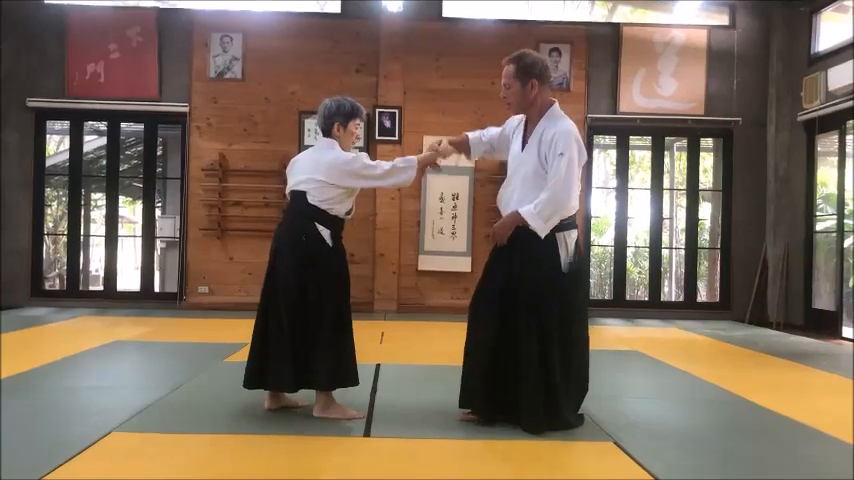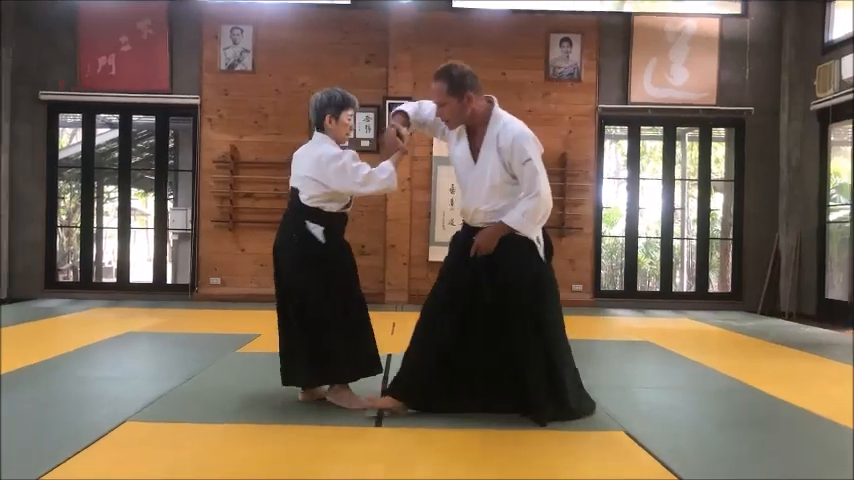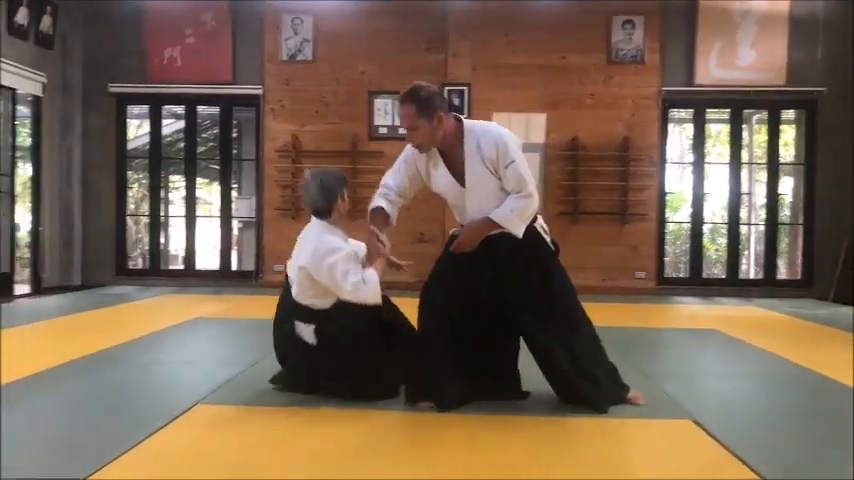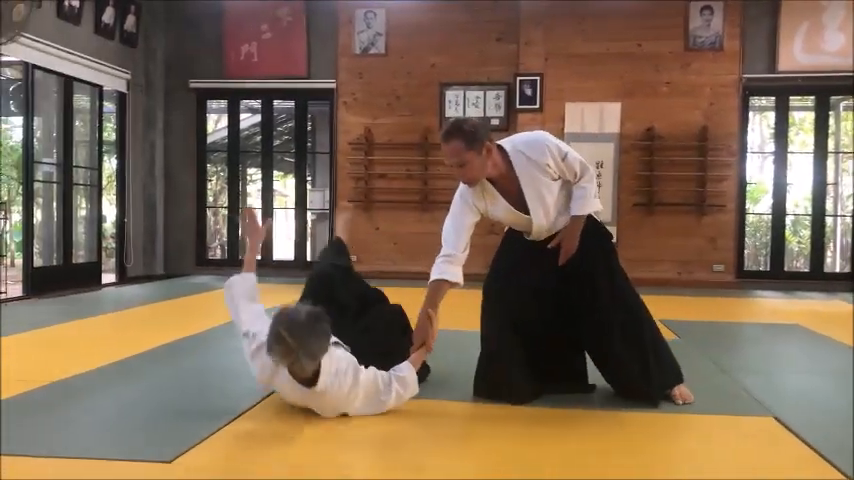
dt=0.4s
person 1, frame 1
left shoulder: (562, 132)
right shoulder: (520, 125)
left elbow: (558, 197)
right elbow: (485, 140)
left wrist: (511, 220)
right wrist: (449, 144)
left hip: (550, 245)
right hip: (518, 241)
left knee: (548, 333)
right knee: (489, 317)
left ankle: (554, 411)
right ankle: (489, 403)
person 1, frame 2
left shoulder: (514, 136)
right shoulder: (453, 122)
left elbow: (539, 199)
right elbow: (414, 110)
left wrist: (497, 232)
right wrist: (401, 121)
left hip: (516, 244)
right hip: (472, 236)
left knee: (533, 328)
right knee: (442, 312)
left ankle: (560, 403)
right ankle: (407, 391)
person 1, frame 3
left shoulder: (493, 139)
right shoulder: (419, 153)
left elbow: (527, 197)
right elbow: (390, 191)
left wrist: (482, 228)
right wrist: (377, 227)
left hip: (519, 240)
right hip: (470, 239)
left knee: (556, 315)
right knee: (438, 305)
left ankle: (606, 387)
right ankle: (441, 389)
person 1, frame 4
left shoulder: (538, 146)
right shoulder: (470, 195)
left elbow: (584, 176)
right elbow: (451, 255)
left wrist: (575, 229)
right wrist: (426, 316)
left hip: (576, 230)
right hip: (525, 242)
left knee: (615, 308)
right knee: (502, 304)
left ankle: (665, 380)
right ankle: (511, 384)
person 2, frame 1
left shoulder: (302, 160)
right shoulder: (342, 162)
right elbow: (389, 172)
right wrist: (431, 156)
left hip: (291, 238)
right hip: (317, 244)
left knee: (286, 315)
right knee: (326, 320)
left ankle: (275, 392)
right ankle: (324, 400)
person 2, frame 2
left shoulder: (305, 153)
right shoulder: (333, 157)
right elbow: (372, 180)
right wrist: (397, 153)
left hip: (294, 236)
right hip: (316, 241)
left knee: (303, 312)
right knee: (337, 312)
left ankle: (310, 384)
right ankle: (338, 386)
person 2, frame 3
left shoulder: (315, 230)
right shoulder: (329, 248)
right elbow: (362, 290)
left wrist: (375, 255)
right wrist: (379, 261)
left hip: (298, 317)
right hip: (307, 332)
left knee: (379, 312)
person 2, frame 4
left shoulder: (265, 365)
right shoulder: (345, 381)
left elbow: (245, 303)
right elbow: (393, 390)
left wrist: (252, 245)
right wrist: (422, 350)
